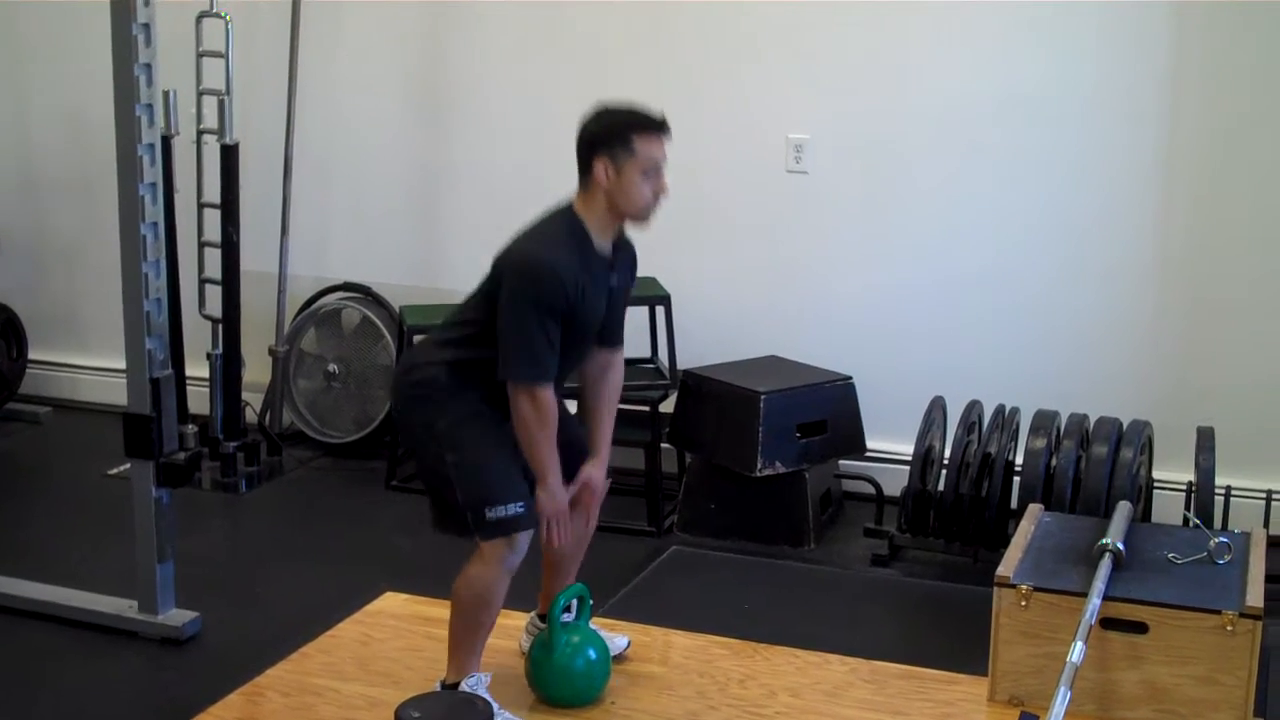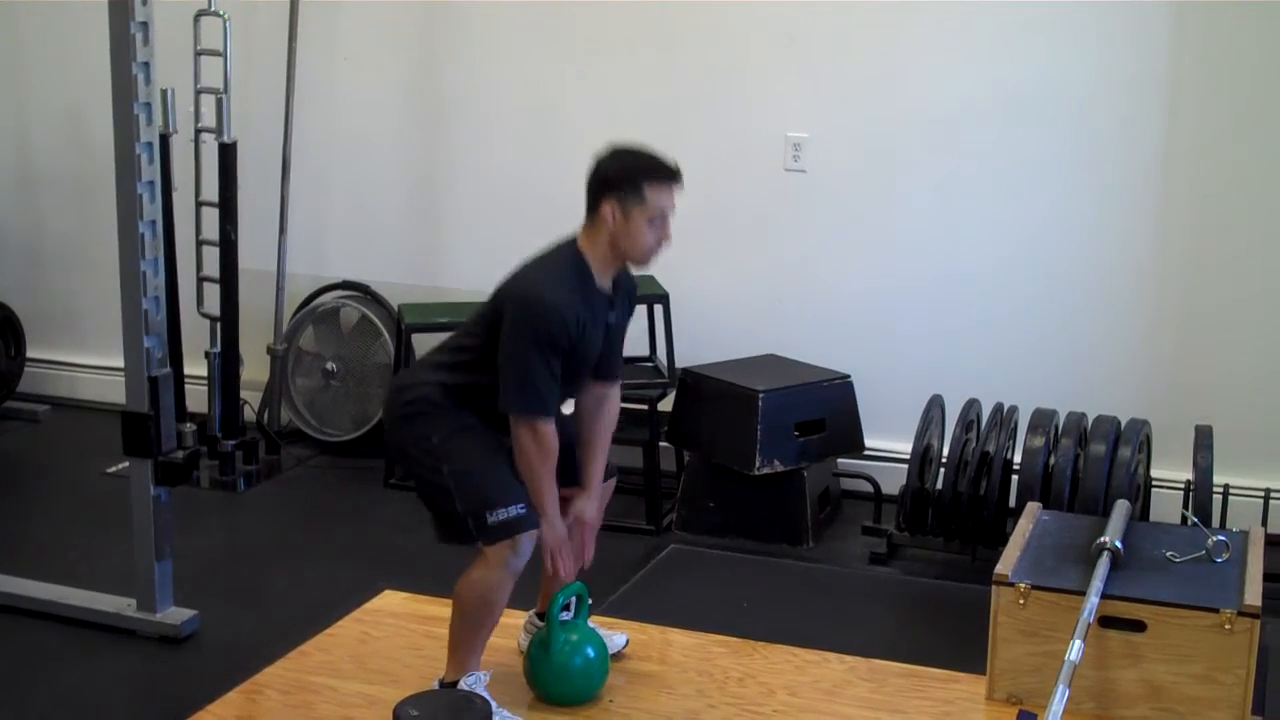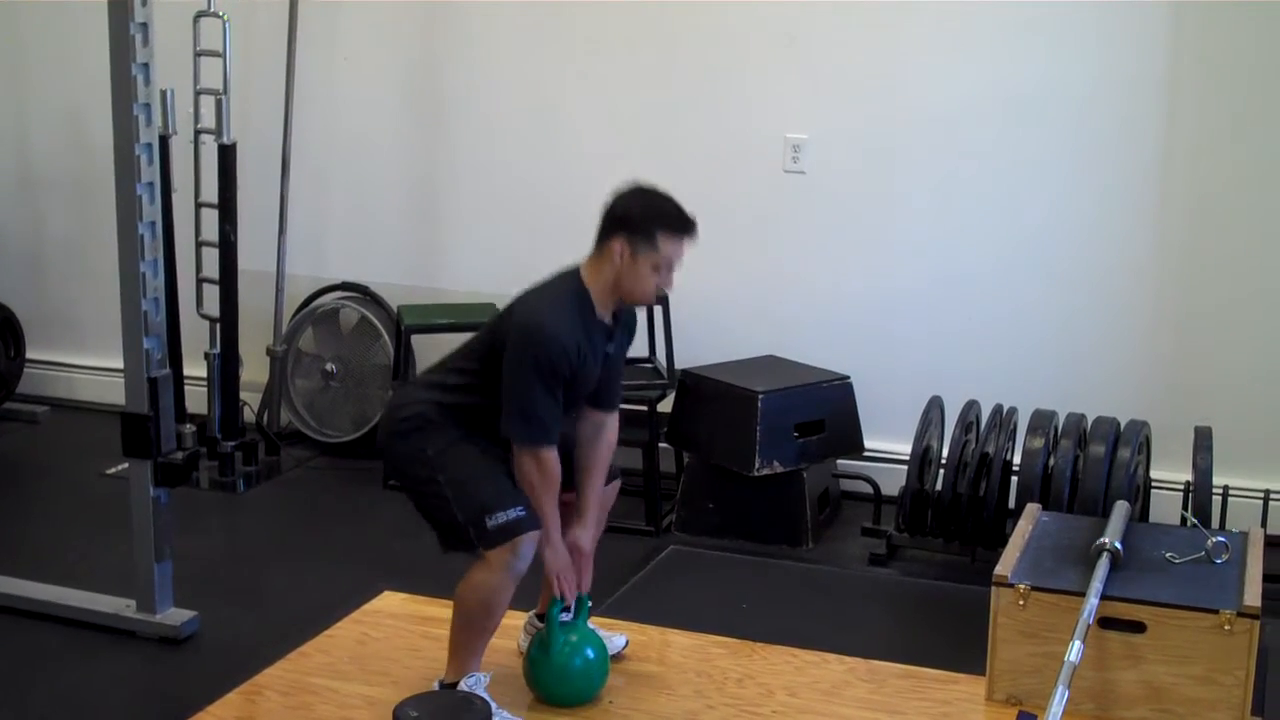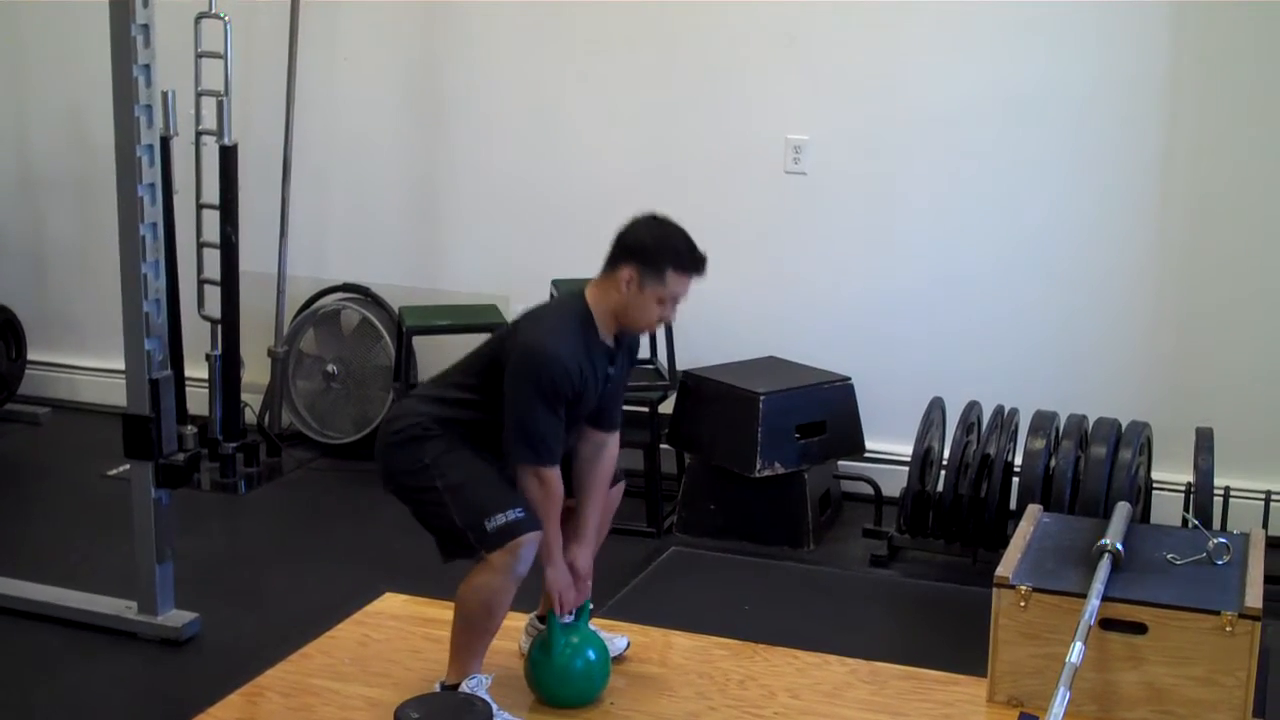
dt=0.1s
person 1, frame 1
left shoulder: (617, 255)
right shoulder: (542, 262)
left elbow: (605, 356)
right elbow: (532, 391)
left wrist: (597, 456)
right wrist: (548, 484)
left hip: (506, 393)
right hip: (445, 390)
left knee: (585, 492)
right knee: (510, 531)
left ankle: (550, 622)
person 1, frame 2
left shoulder: (617, 288)
right shoulder: (543, 298)
left elbow: (601, 391)
right elbow: (531, 427)
left wrist: (587, 493)
right wrist: (547, 519)
left hip: (497, 409)
right hip: (433, 411)
left knee: (599, 482)
right knee: (513, 535)
left ankle: (548, 620)
person 1, frame 3
left shoulder: (618, 317)
right shoulder: (545, 328)
left elbow: (599, 419)
right elbow: (535, 453)
left wrist: (583, 523)
right wrist: (553, 542)
left hip: (496, 426)
right hip: (429, 427)
left knee: (603, 486)
right knee: (516, 538)
left ankle: (548, 621)
person 1, frame 4
left shoulder: (619, 337)
right shoulder: (547, 348)
left elbow: (599, 441)
right elbow: (538, 473)
left wrist: (580, 546)
right wrist: (552, 559)
left hip: (495, 437)
right hip: (423, 440)
left knee: (608, 486)
right knee: (515, 541)
left ankle: (550, 623)
